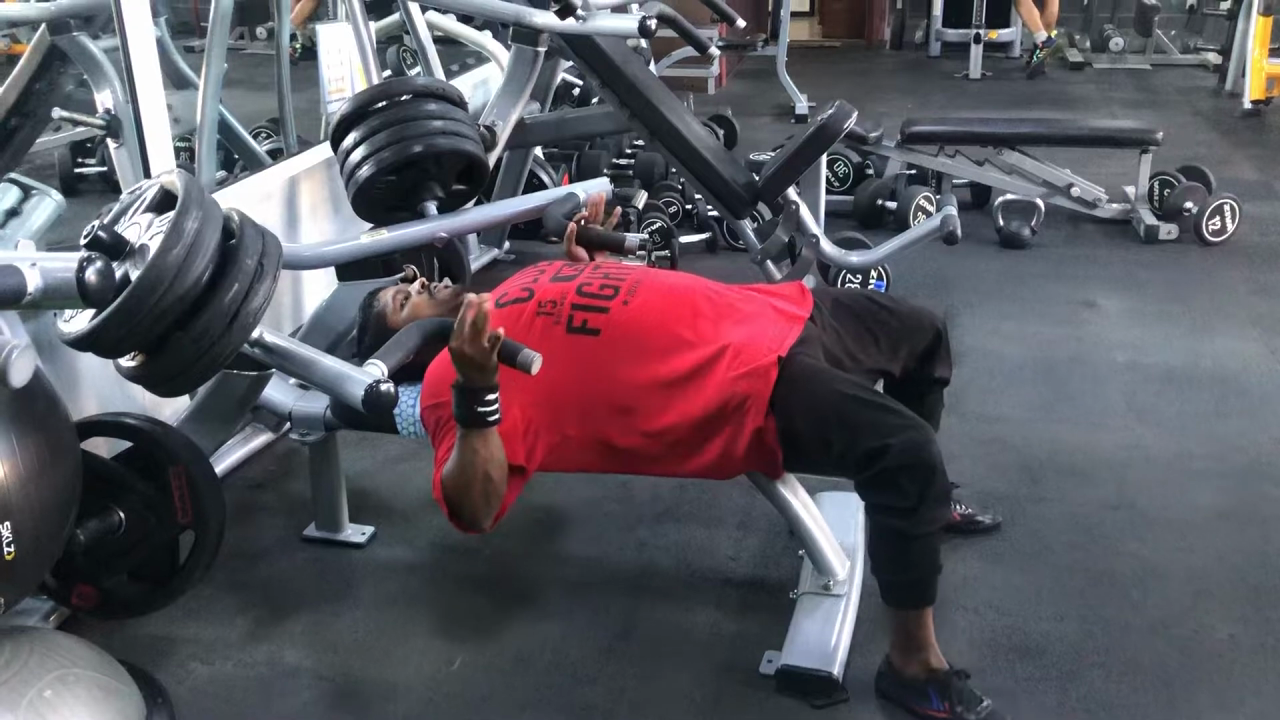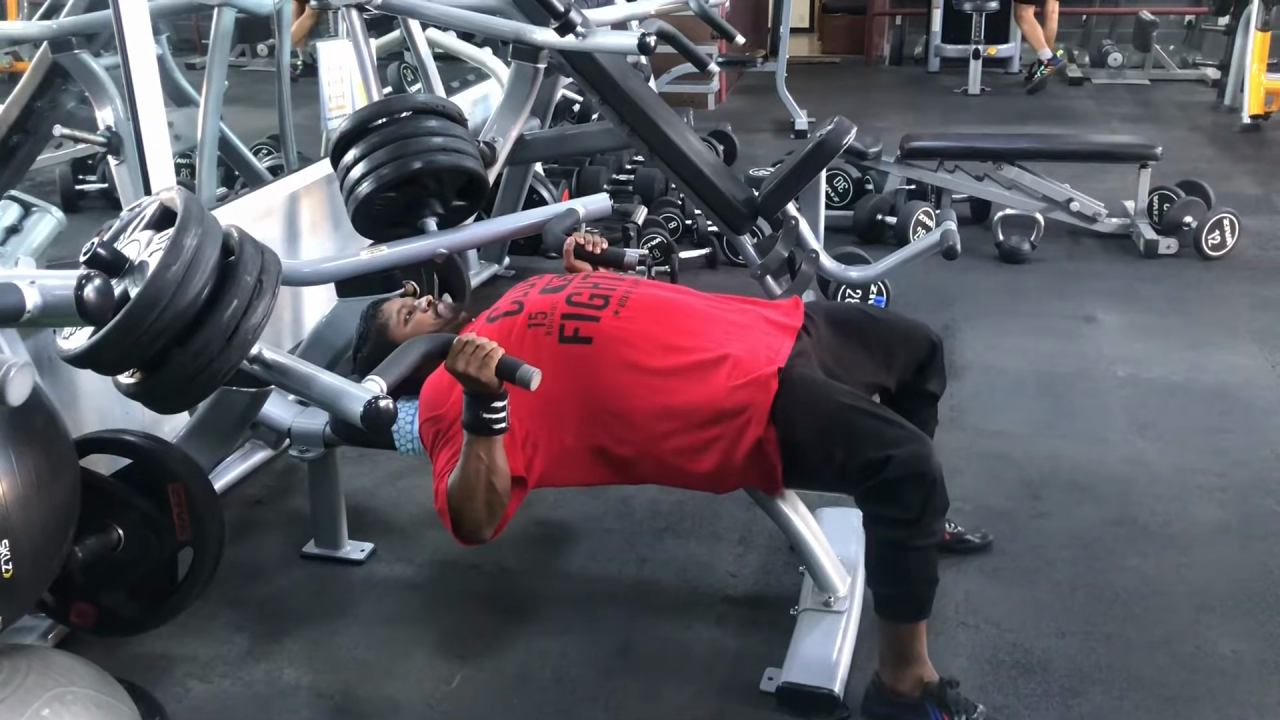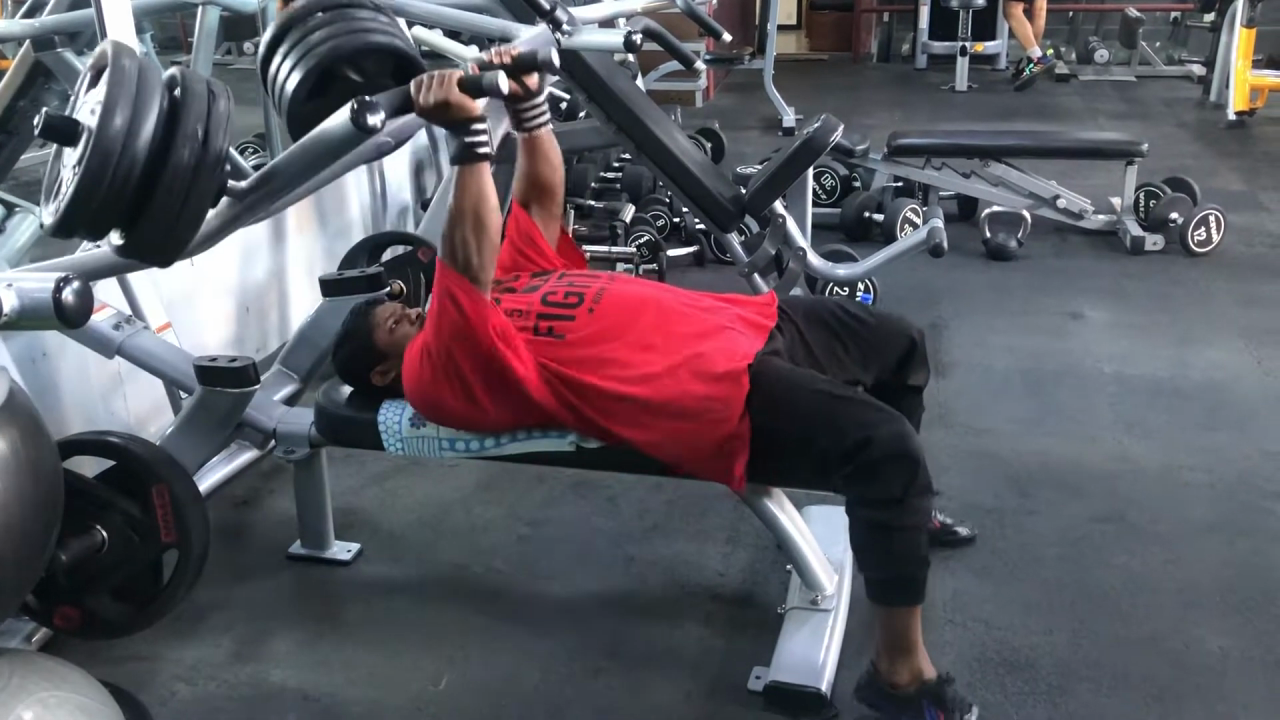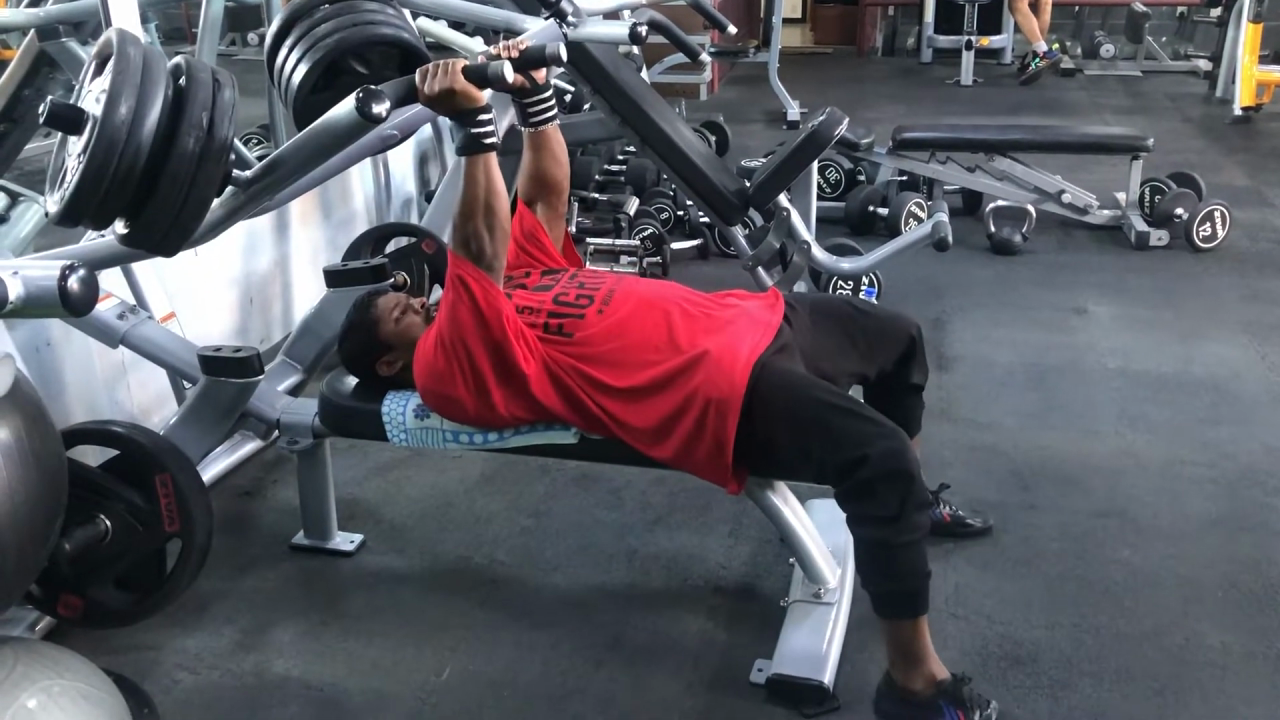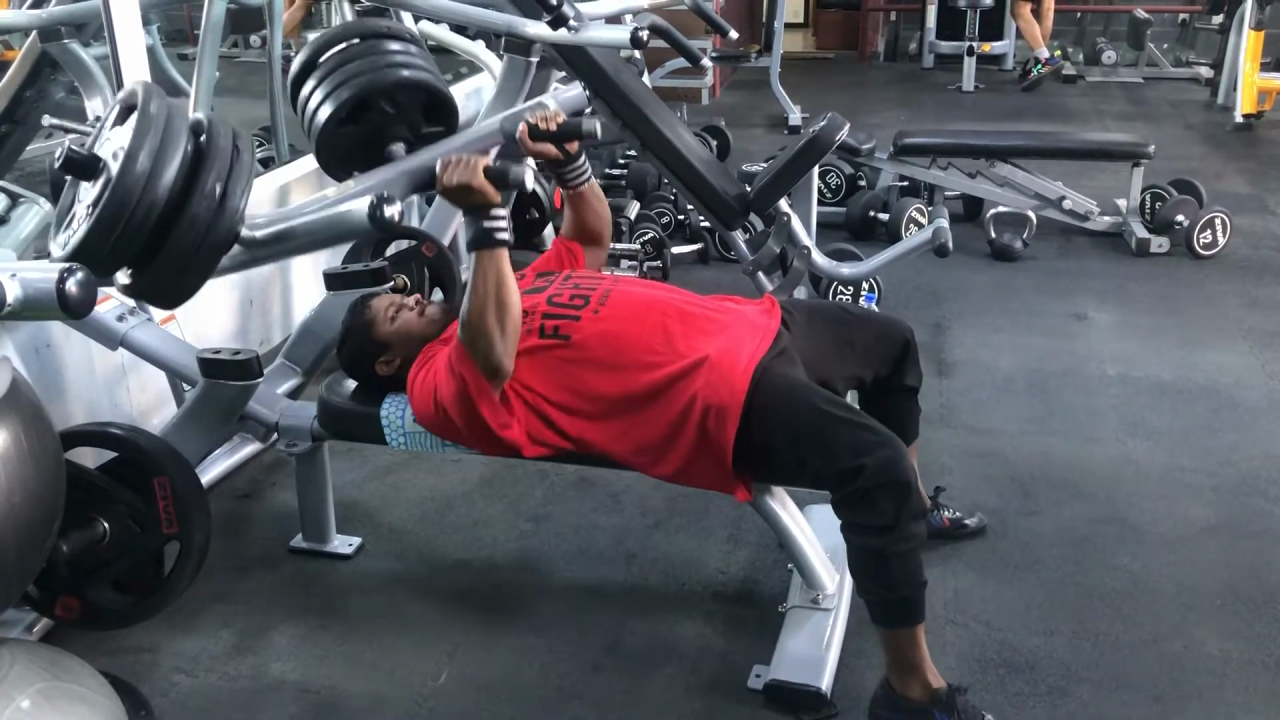
dt=1s
person 1, frame 1
left shoulder: (510, 298)
right shoulder: (452, 373)
right elbow: (474, 509)
left wrist: (593, 252)
right wrist: (475, 389)
right hip: (745, 387)
left knee: (921, 332)
right knee: (905, 450)
left ankle: (916, 501)
right ankle: (915, 665)
person 1, frame 2
left shoulder: (506, 315)
right shoulder: (448, 391)
right elbow: (476, 522)
left wrist: (591, 267)
right wrist: (483, 404)
right hip: (740, 400)
left knee: (917, 349)
right knee: (906, 466)
left ankle: (909, 524)
person 1, frame 3
left shoulder: (501, 289)
right shoulder: (436, 370)
left elbow: (542, 196)
right elbow: (467, 264)
left wrist: (526, 103)
right wrist: (468, 136)
right hip: (713, 393)
left knee: (900, 345)
right knee: (884, 446)
left ankle: (897, 509)
person 1, frame 4
left shoulder: (511, 283)
right shoulder: (448, 365)
left elbow: (546, 194)
right elbow: (478, 249)
left wrist: (533, 95)
right wrist: (472, 124)
right hip: (720, 389)
left knee: (898, 339)
right knee: (882, 459)
left ankle: (907, 508)
person 1, frame 5
left shoulder: (514, 292)
right shoulder: (436, 381)
left elbow: (591, 237)
right elbow: (491, 361)
left wrist: (565, 159)
right wrist: (484, 217)
right hip: (715, 393)
left knee: (891, 343)
right knee: (877, 466)
left ankle: (911, 514)
